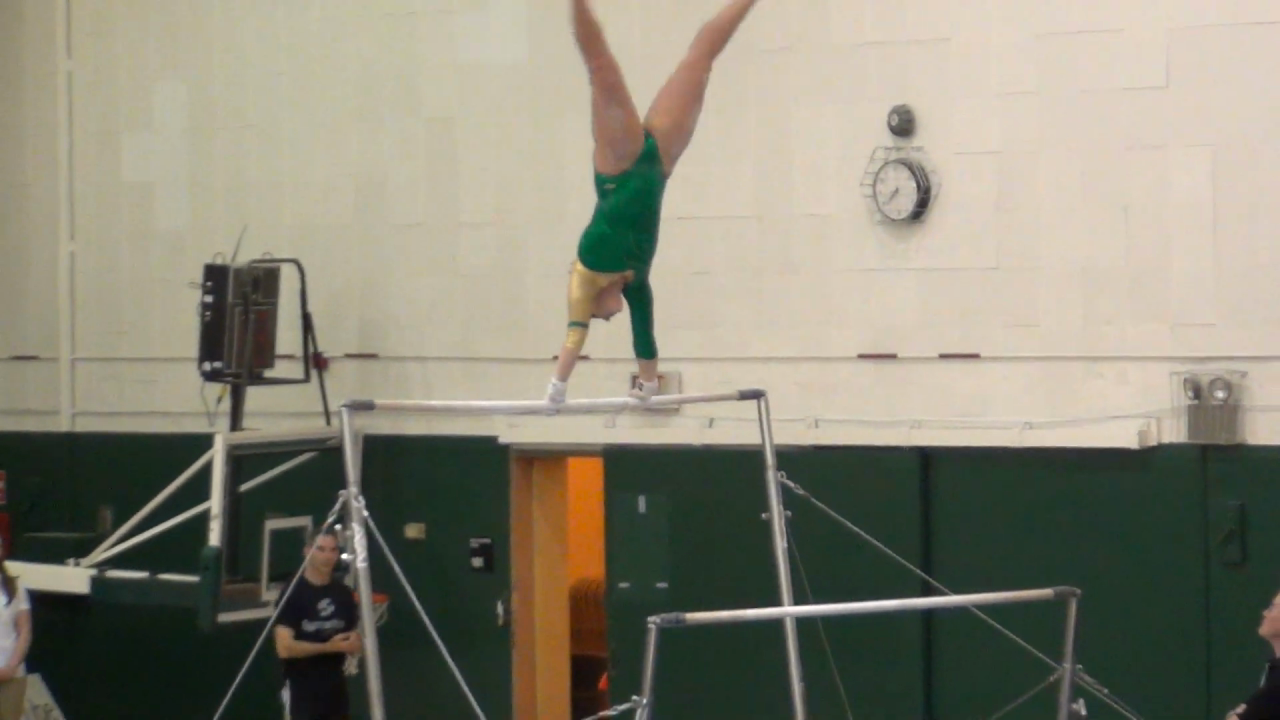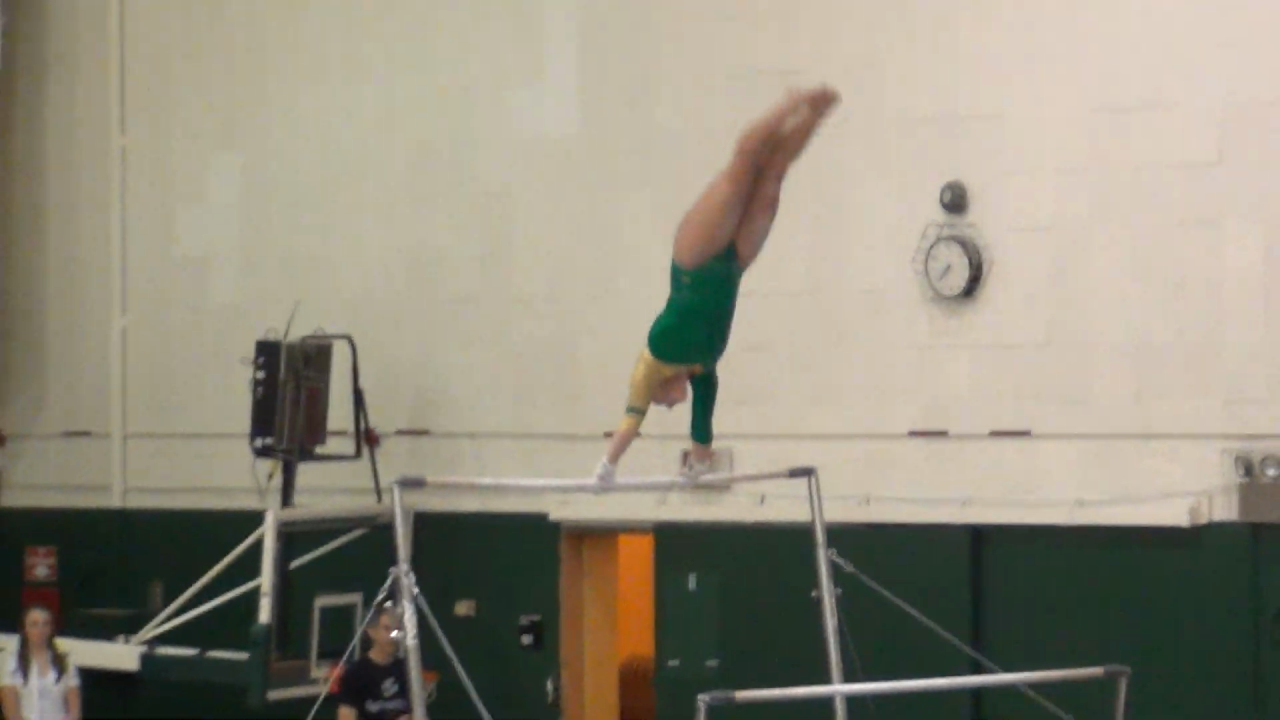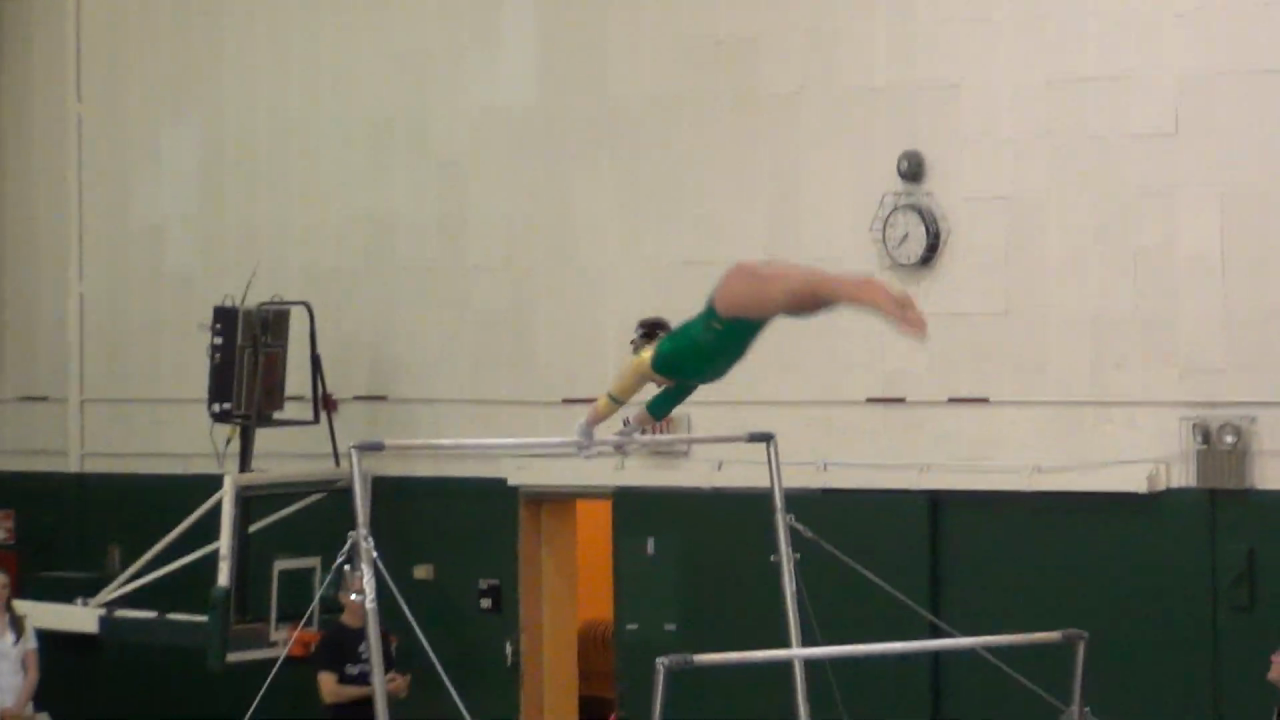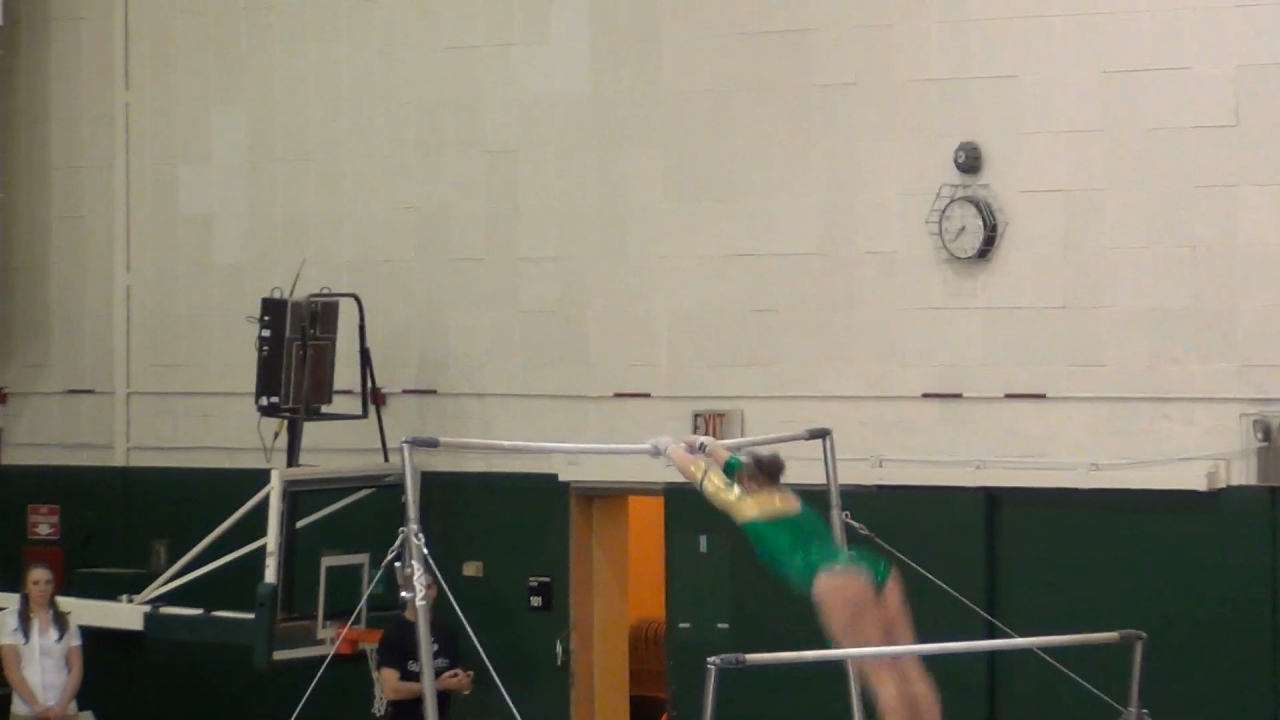
dt=0.3s
person 1, frame 1
left shoulder: (591, 275)
right shoulder: (633, 275)
left elbow: (574, 334)
right elbow: (644, 334)
right wrist: (648, 382)
left hip: (625, 177)
right hip: (647, 166)
left knee: (604, 75)
person 1, frame 2
left shoulder: (657, 364)
right shoulder: (698, 366)
left elbow: (631, 421)
right elbow: (702, 421)
left wrist: (606, 469)
right wrist: (698, 463)
left hip: (701, 268)
right hip: (724, 262)
person 1, frame 3
left shoulder: (655, 358)
right shoulder: (685, 368)
left elbow: (613, 398)
right elbow: (671, 393)
left wrist: (584, 429)
right wrist: (642, 418)
left hip: (743, 285)
left ankle: (883, 303)
person 1, frame 4
left shoulder: (743, 498)
right shoulder: (782, 494)
left elbow: (692, 469)
right elbow: (731, 460)
left wrist: (667, 446)
right wrist: (702, 444)
left hip: (834, 576)
right hip: (866, 570)
left knee: (881, 677)
